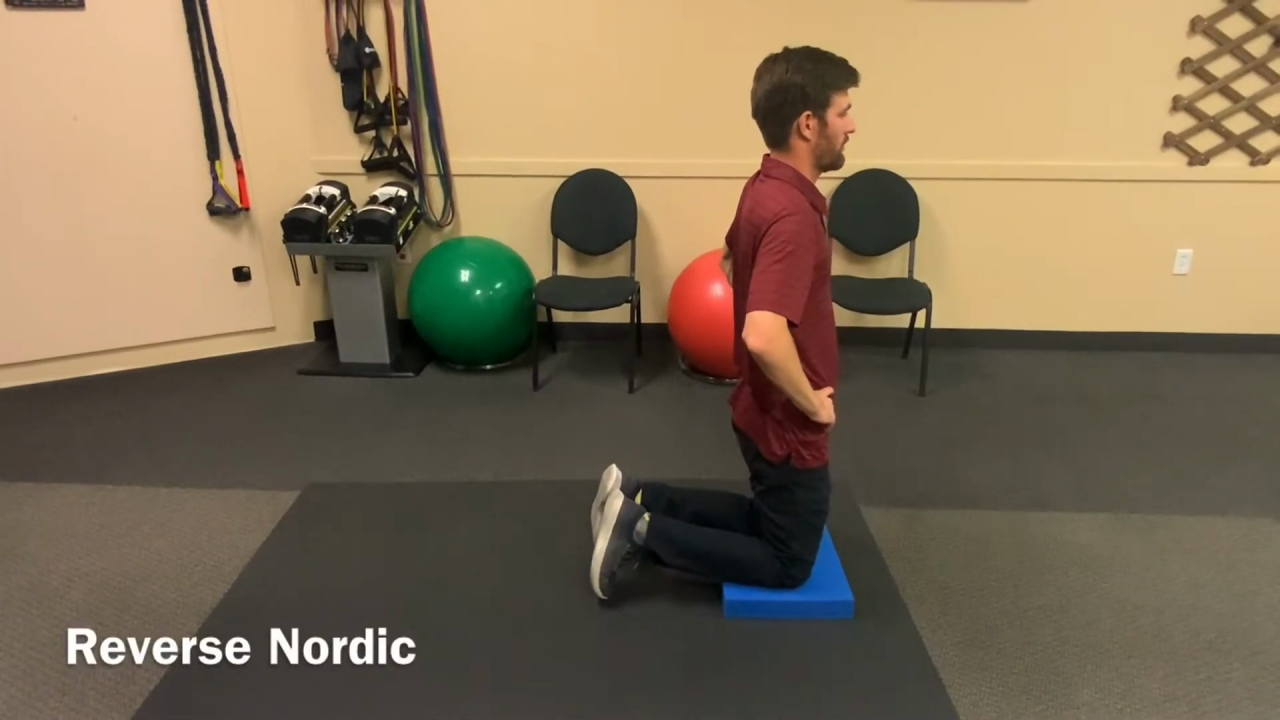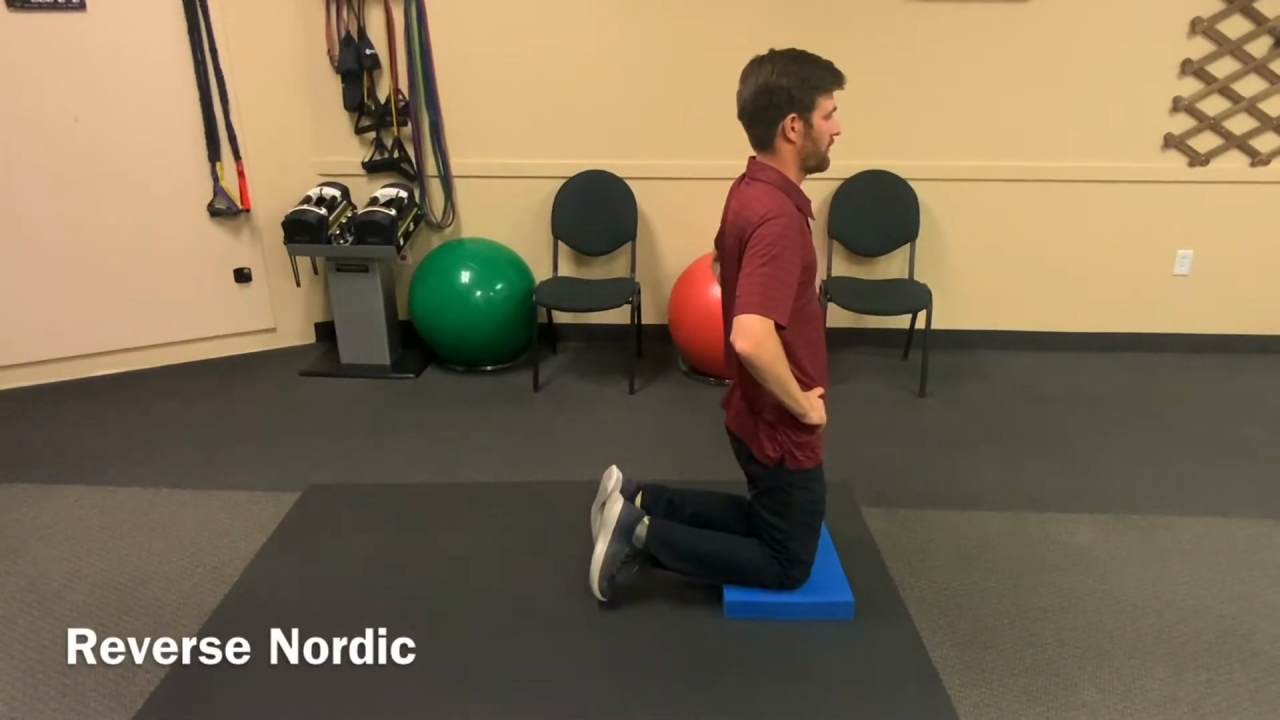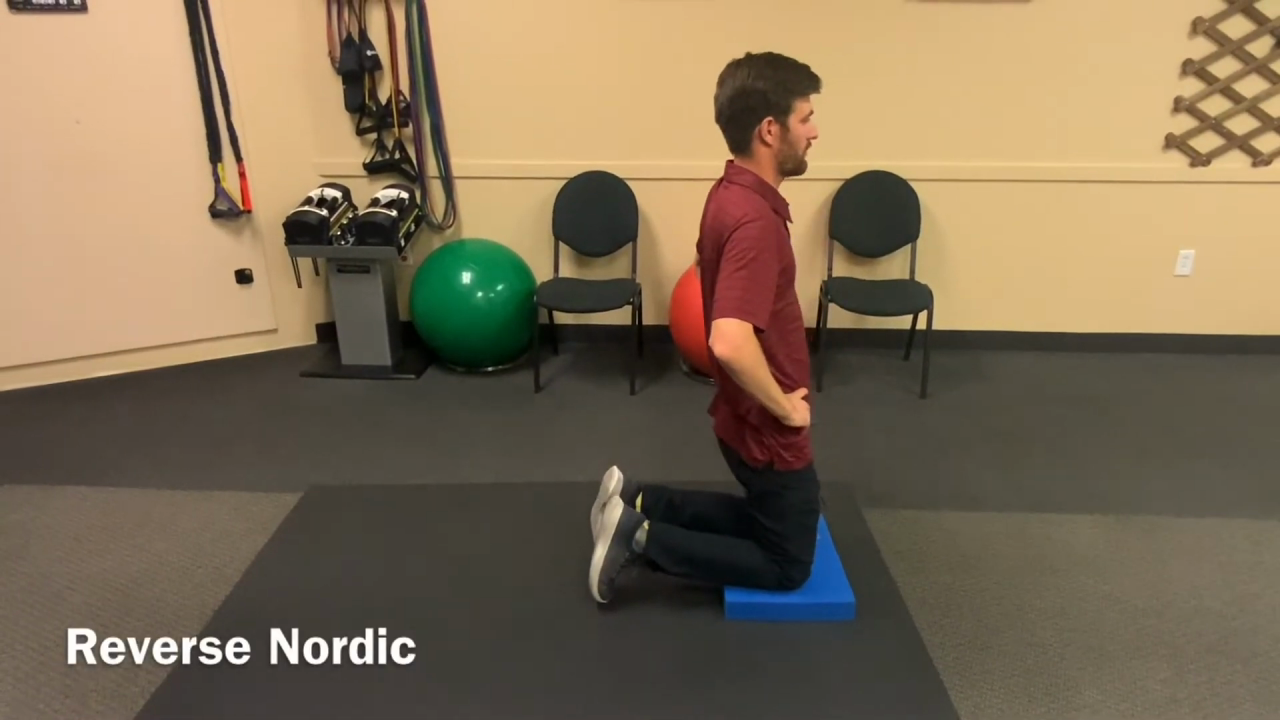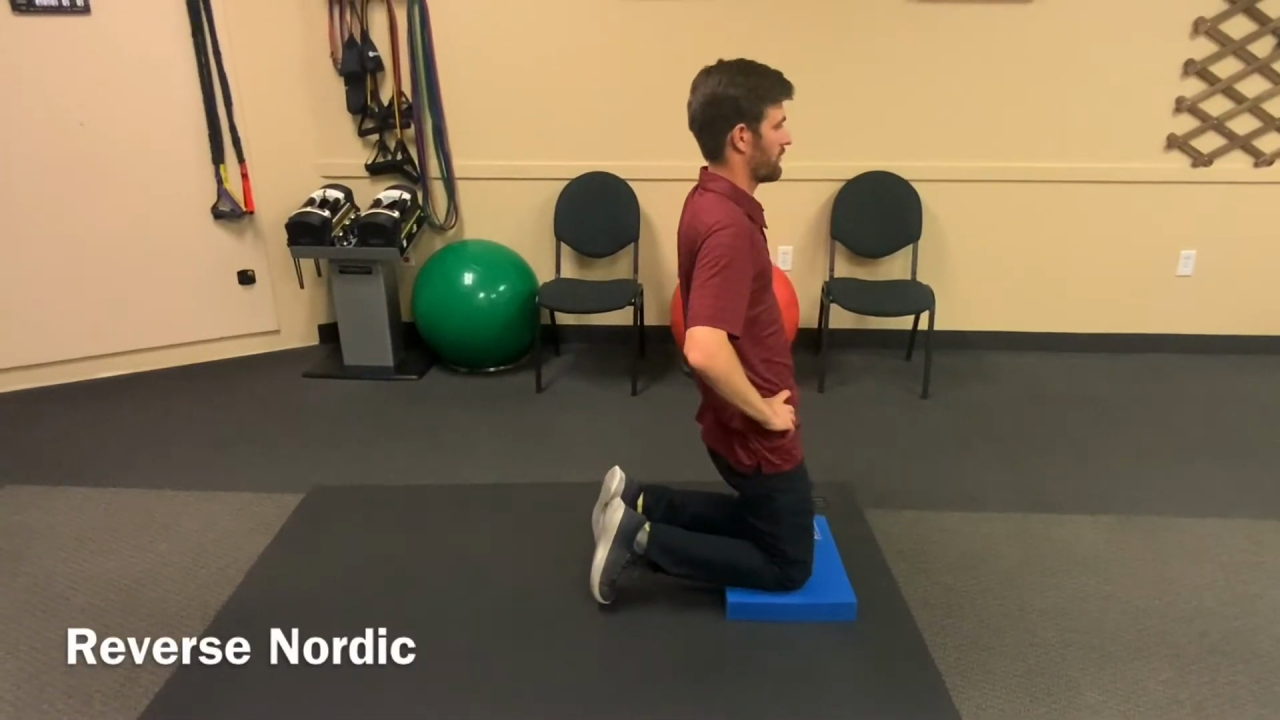
dt=0.4s
person 1, frame 1
left shoulder: (767, 189)
right shoulder: (792, 215)
left elbow: (731, 261)
right elbow: (764, 336)
right wrist: (812, 403)
left hip: (766, 409)
right hip: (787, 425)
left knee: (769, 522)
right knee: (787, 562)
left ankle: (637, 499)
right ankle: (641, 530)
person 1, frame 2
left shoulder: (752, 190)
right shoulder: (777, 217)
left elbow: (721, 263)
right elbow: (751, 338)
right wrist: (802, 405)
left hip: (759, 413)
right hip: (780, 427)
left knee: (766, 522)
right knee: (787, 563)
left ankle: (637, 502)
right ankle: (641, 533)
person 1, frame 3
left shoulder: (733, 195)
right shoulder: (754, 220)
left elbow: (710, 267)
right elbow: (730, 342)
right wrist: (784, 407)
left hip: (750, 416)
right hip: (768, 430)
left knee: (766, 523)
right knee: (787, 564)
left ankle: (636, 502)
right ankle: (640, 537)
person 1, frame 4
left shoulder: (714, 202)
right shoulder: (728, 226)
right elbow: (705, 350)
right wrist: (765, 412)
left hip: (743, 422)
right hip: (754, 434)
left knee: (764, 523)
right knee: (788, 564)
left ankle: (637, 503)
right ankle: (641, 538)
